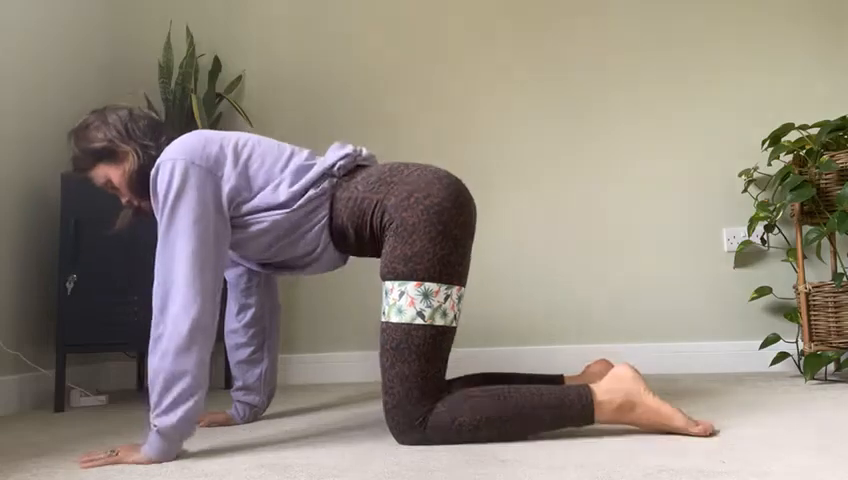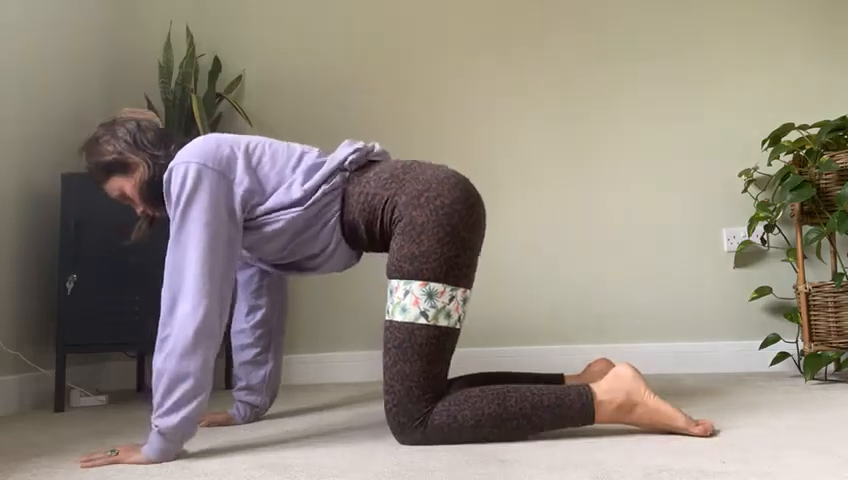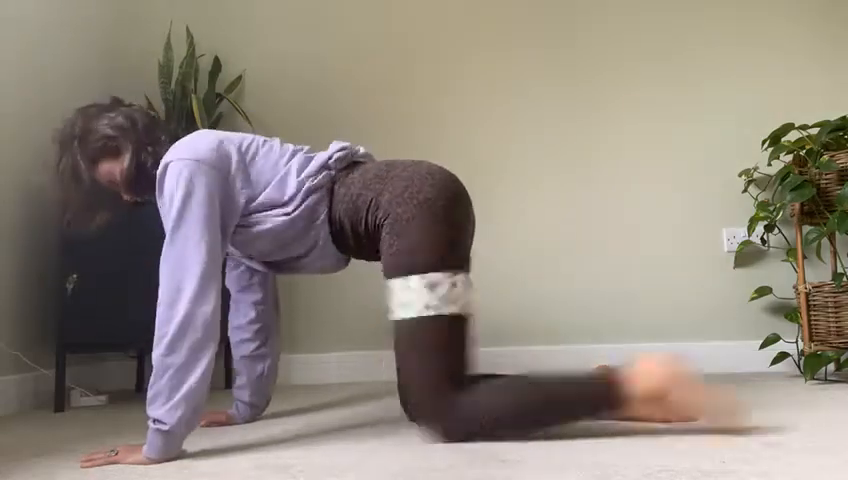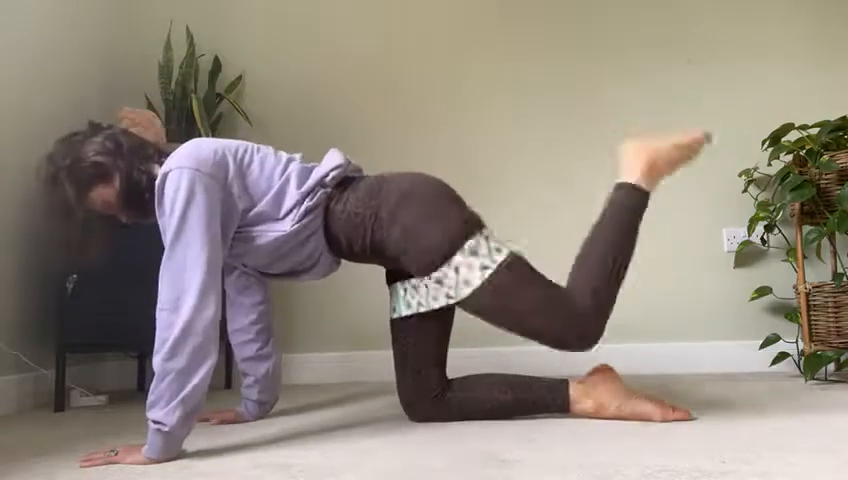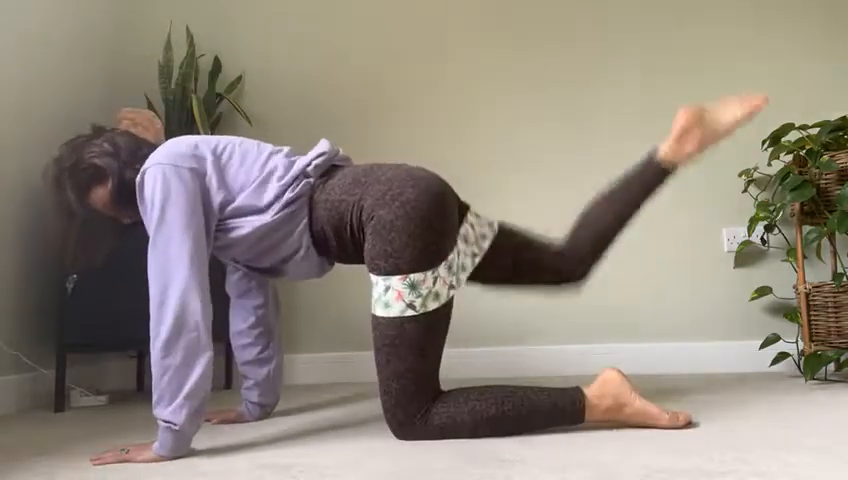
dt=0.7s
person 1, frame 1
left shoulder: (182, 165)
right shoulder: (213, 175)
left elbow: (185, 307)
right elbow: (246, 284)
left wrist: (162, 440)
right wrist: (247, 402)
left hip: (417, 208)
right hip: (417, 210)
left knee: (414, 420)
right knee: (418, 394)
left ankle: (608, 400)
right ankle: (585, 380)
person 1, frame 2
left shoulder: (192, 166)
right shoulder: (222, 176)
left elbow: (193, 306)
right elbow: (258, 284)
left wrist: (163, 441)
right wrist: (249, 402)
left hip: (426, 207)
right hip: (427, 210)
left knee: (413, 420)
right knee: (421, 393)
left ankle: (609, 398)
right ankle: (587, 379)
person 1, frame 3
left shoulder: (187, 162)
right shoulder: (209, 169)
left elbow: (187, 306)
right elbow: (249, 287)
left wrist: (161, 440)
right wrist: (248, 402)
left hip: (409, 203)
right hip: (409, 211)
left knee: (436, 410)
right knee: (437, 401)
left ankle: (628, 384)
right ankle: (598, 385)
person 1, frame 4
left shoulder: (187, 172)
right shoulder: (195, 182)
left elbow: (188, 311)
right elbow: (243, 290)
left wrist: (158, 440)
right wrist: (254, 401)
left hip: (407, 216)
right hip: (398, 235)
left knee: (578, 319)
right knee: (426, 401)
left ankle: (638, 171)
right ankle: (587, 393)
person 1, frame 5
left shoulder: (164, 171)
right shoulder: (201, 177)
left elbow: (179, 306)
right elbow: (249, 284)
left wrist: (170, 436)
right wrist: (257, 400)
left hip: (393, 210)
right hip: (407, 202)
left knee: (411, 416)
right knee: (564, 268)
left ankle: (600, 399)
right ankle: (673, 151)
